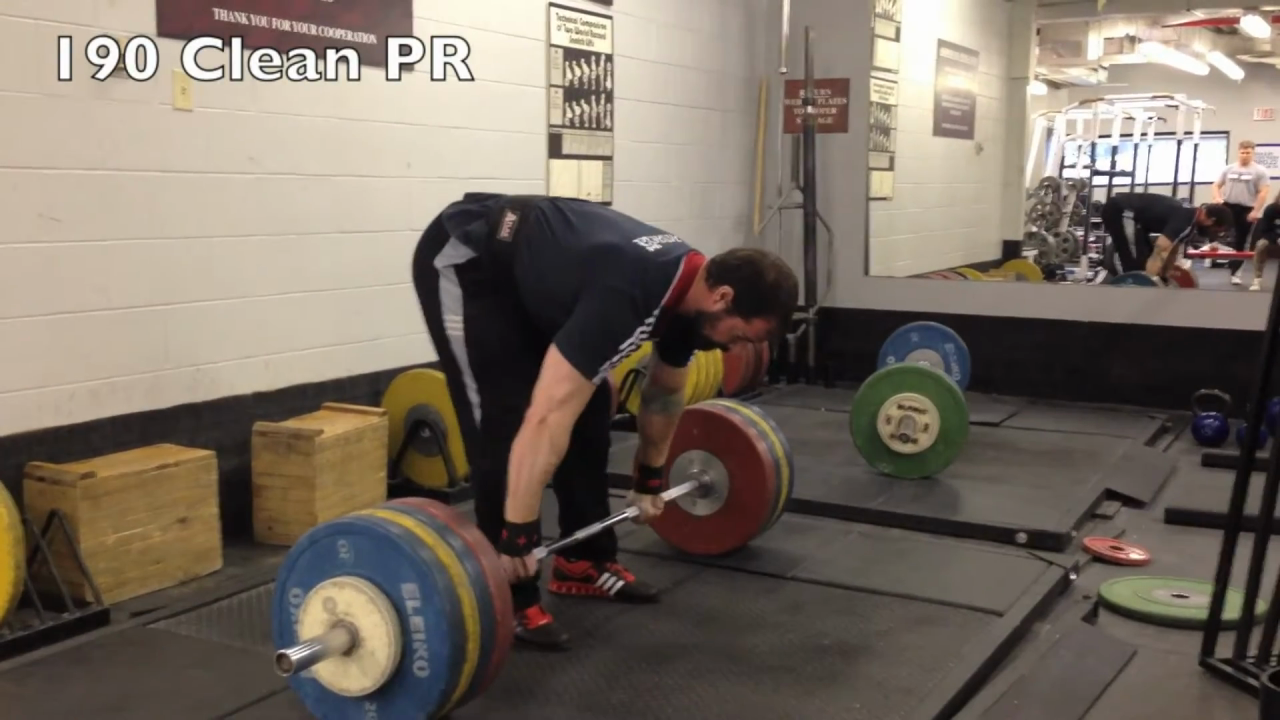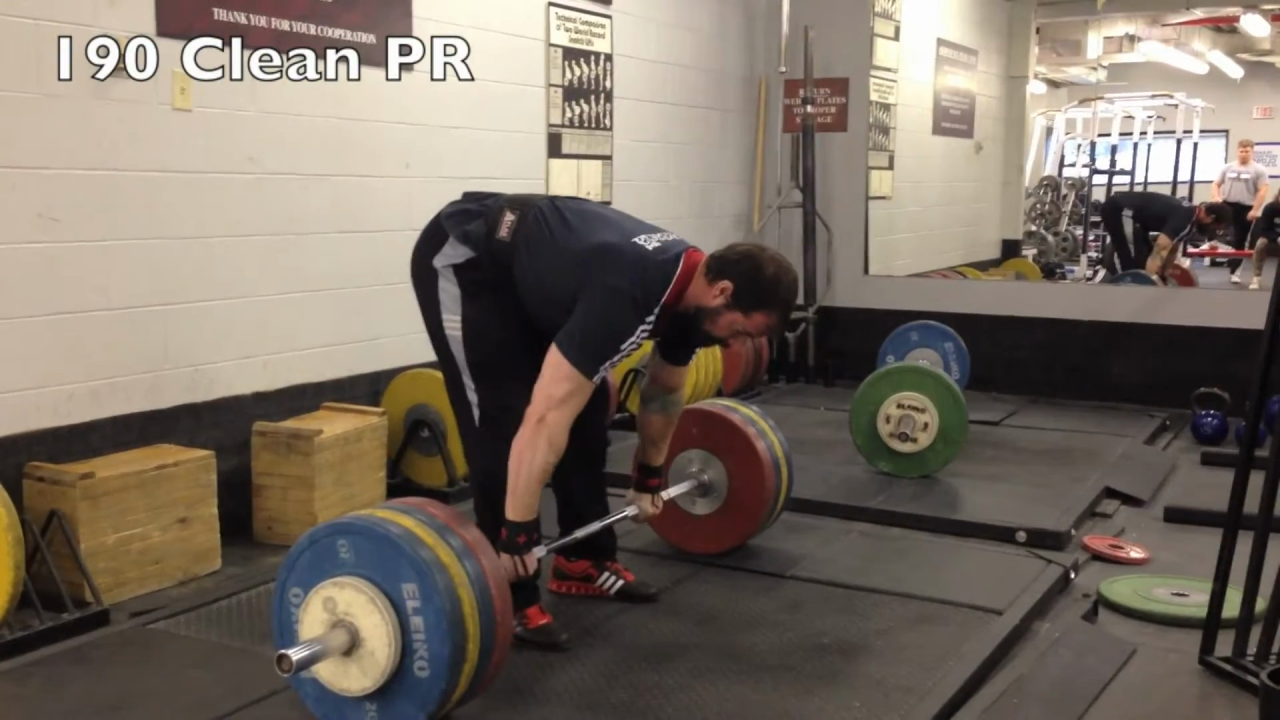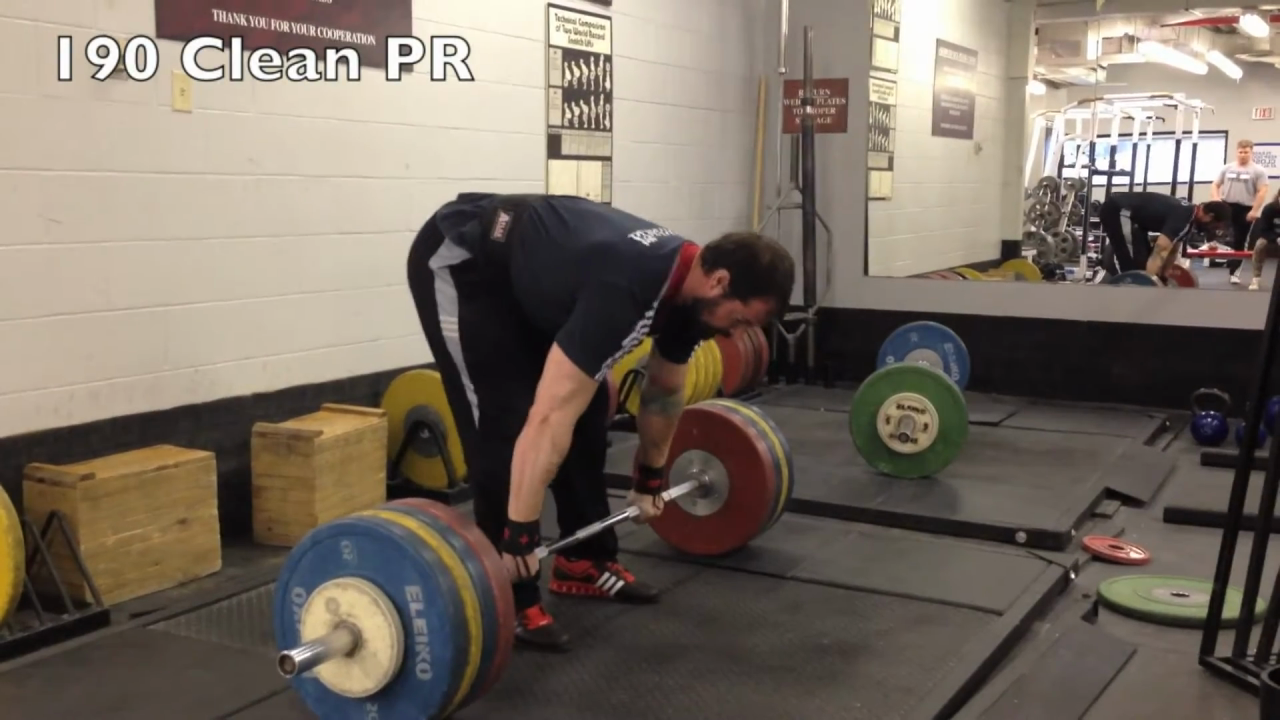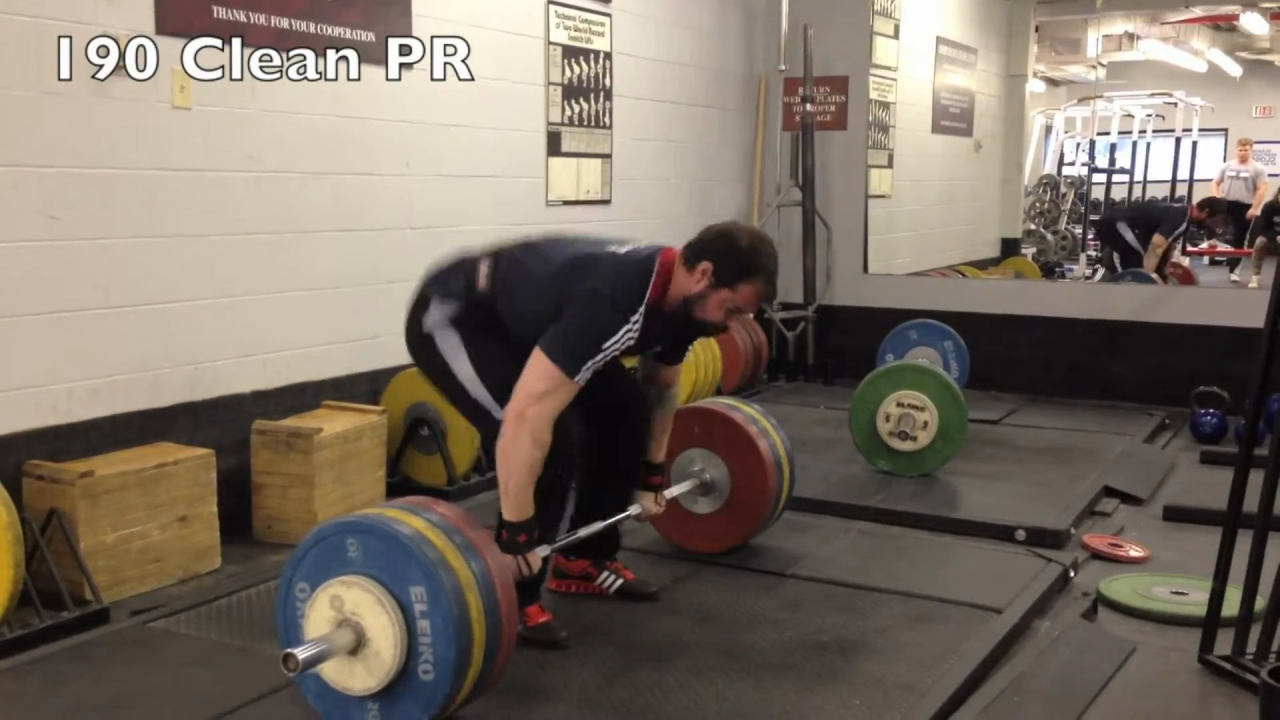
dt=0.2s
person 1, frame 1
left shoulder: (688, 283)
right shoulder: (628, 296)
left elbow: (664, 393)
right elbow: (547, 418)
left wrist: (649, 480)
right wrist: (517, 536)
left hip: (524, 266)
right hip: (465, 258)
left knee: (588, 407)
right knee: (505, 419)
left ankle: (584, 561)
right ankle: (507, 595)
person 1, frame 2
left shoulder: (688, 283)
right shoulder: (627, 294)
left elbow: (663, 390)
right elbow: (546, 417)
left wrist: (649, 478)
right wrist: (518, 535)
left hip: (526, 264)
right hip: (463, 258)
left knee: (586, 408)
right knee: (504, 420)
left ankle: (584, 559)
right ankle: (508, 596)
person 1, frame 3
left shoulder: (685, 280)
right shoulder: (626, 290)
left elbow: (664, 390)
right elbow: (549, 417)
left wrist: (650, 479)
right wrist: (520, 535)
left hip: (522, 270)
right hip: (460, 261)
left knee: (586, 406)
right knee: (504, 421)
left ankle: (584, 560)
right ankle: (507, 598)
person 1, frame 4
left shoulder: (677, 297)
right shoulder: (613, 300)
left elbow: (659, 388)
right elbow: (527, 415)
left wrist: (651, 478)
right wrist: (516, 534)
left hip: (516, 322)
right hip: (453, 316)
left knee: (620, 410)
right knee: (563, 434)
left ankle: (585, 558)
